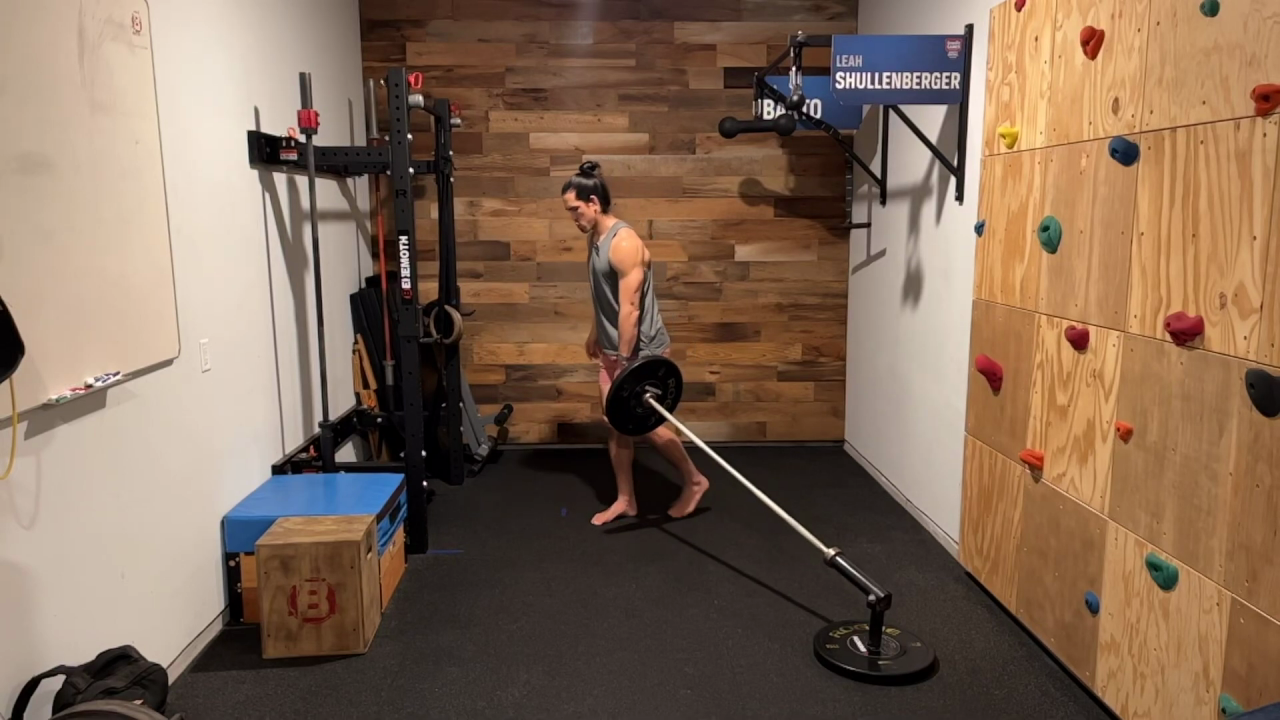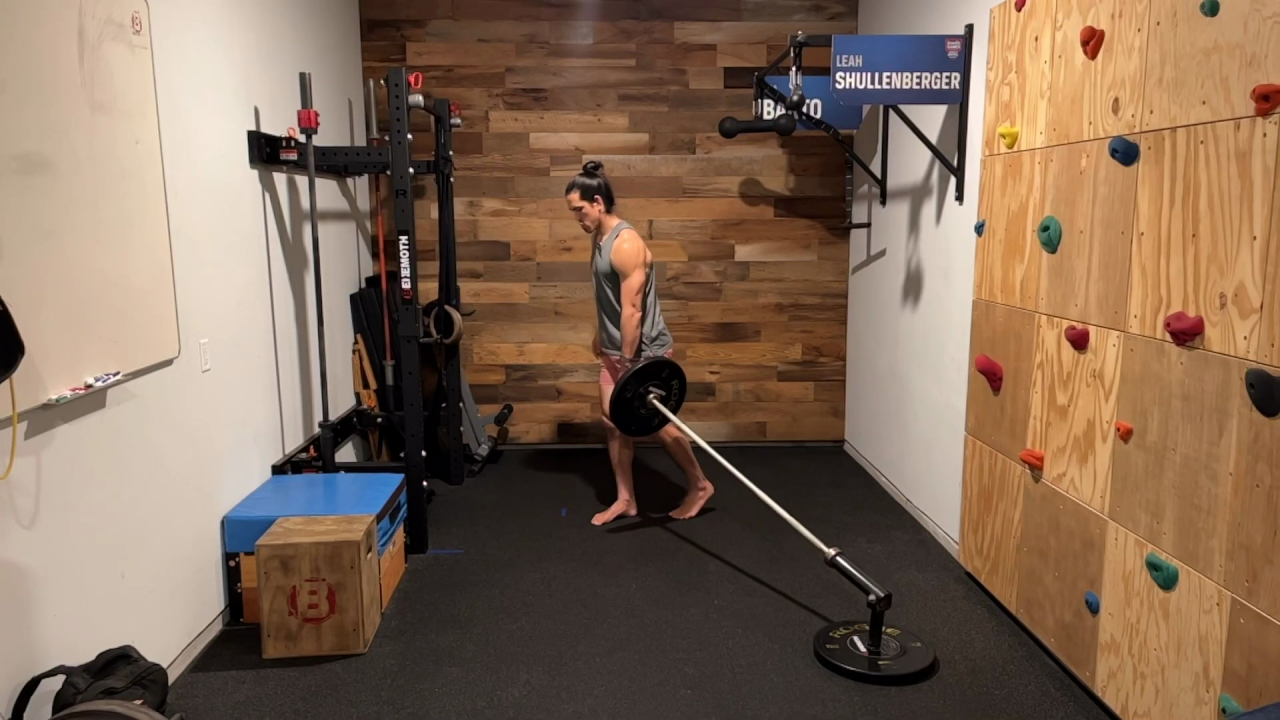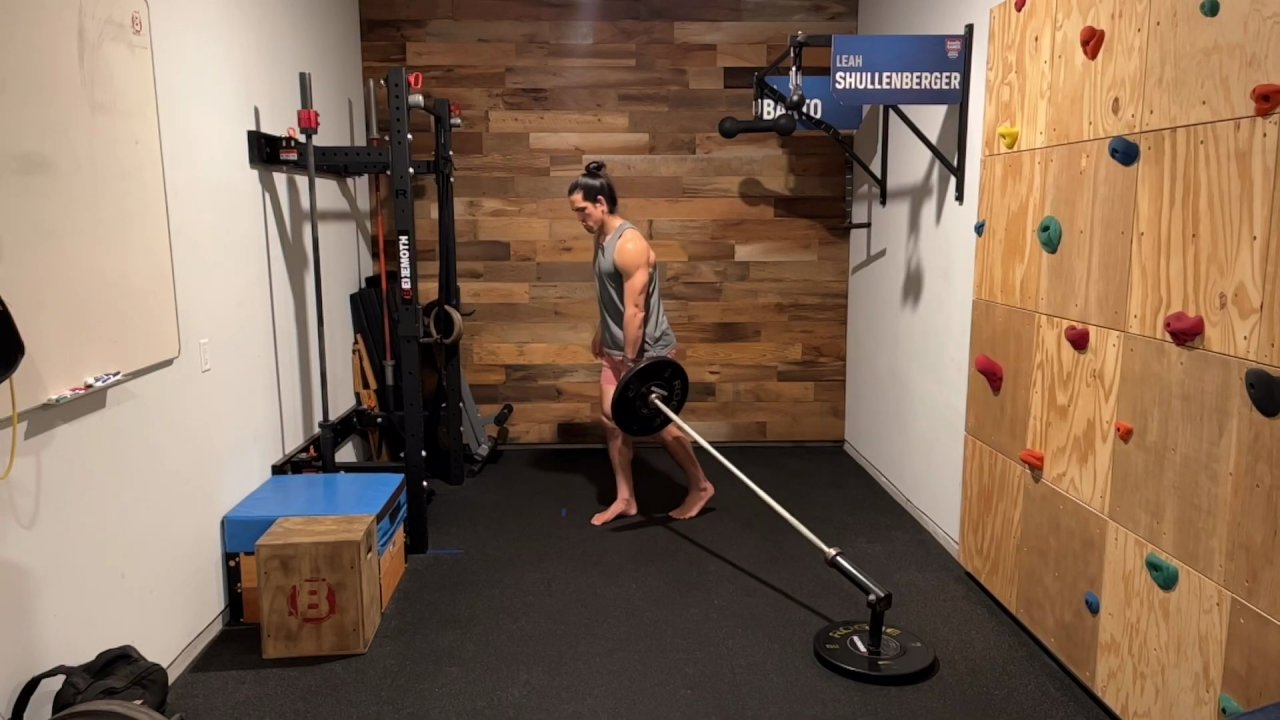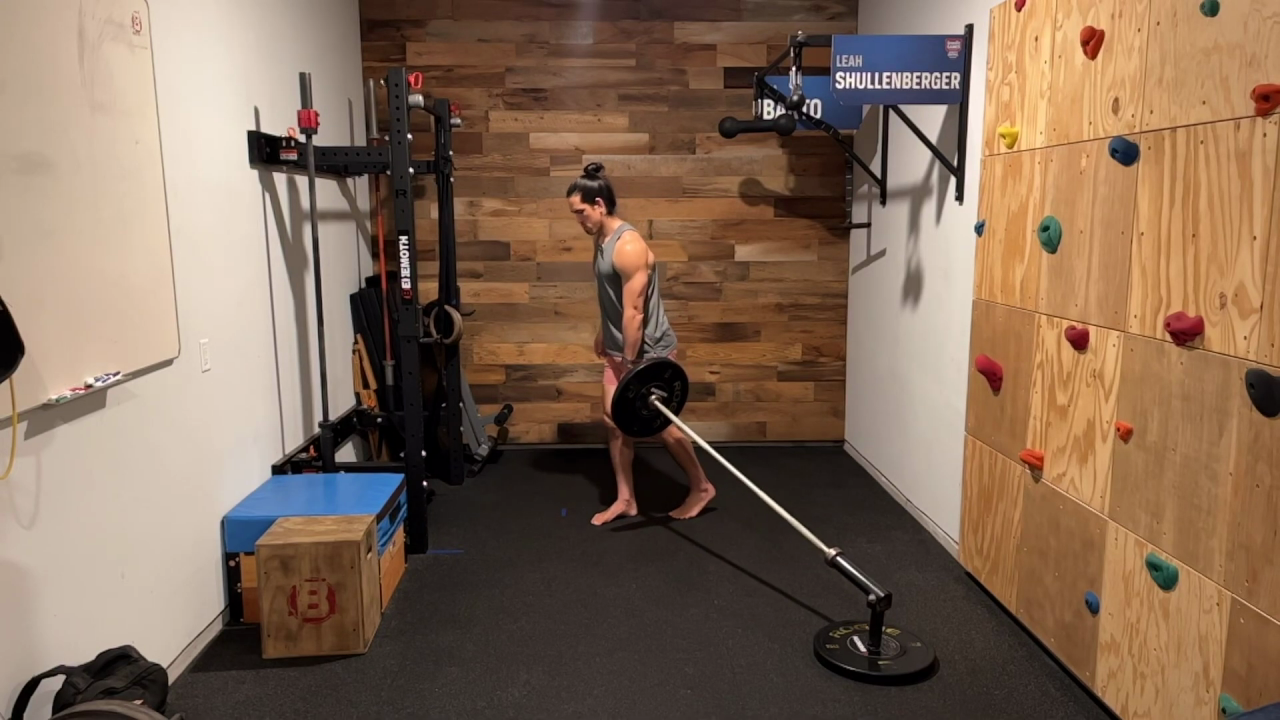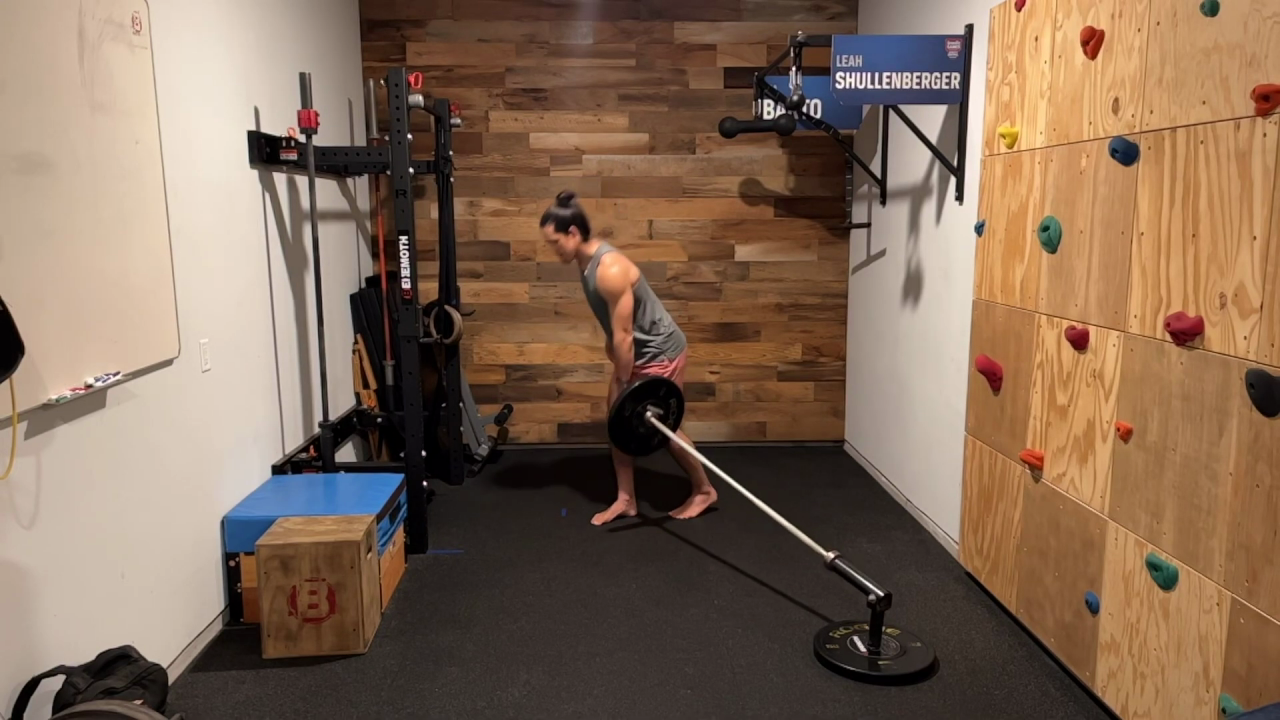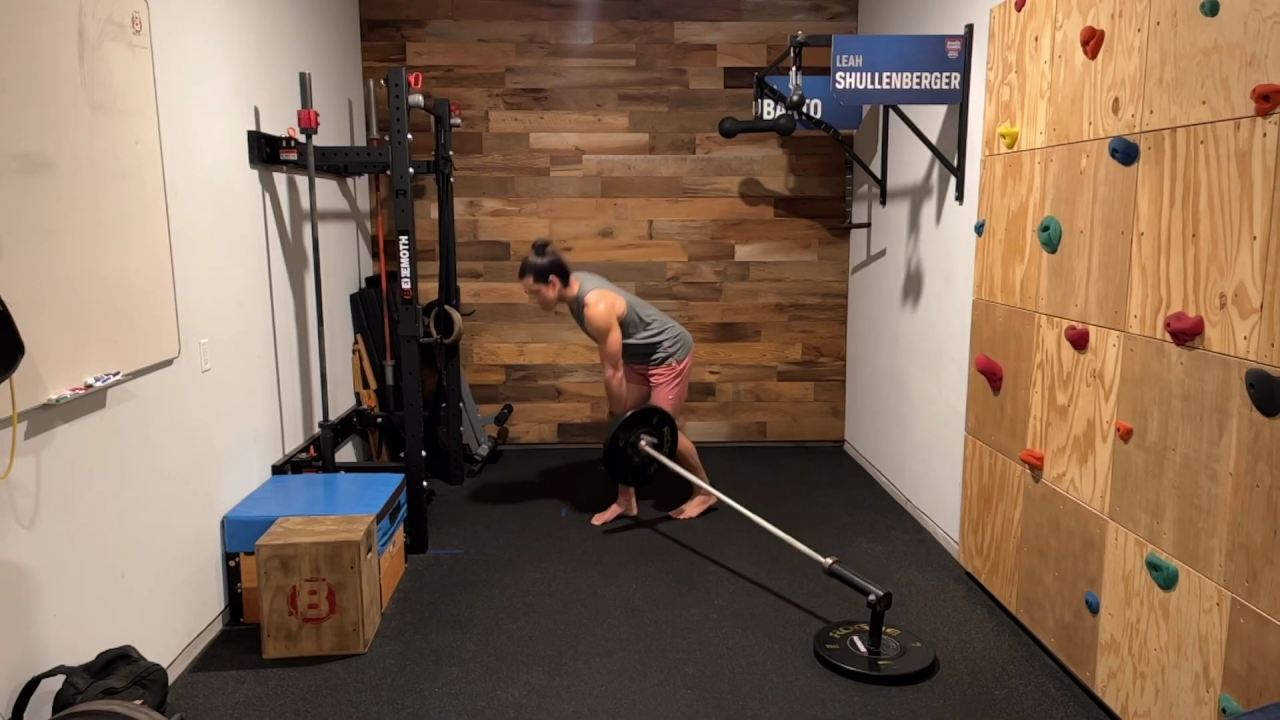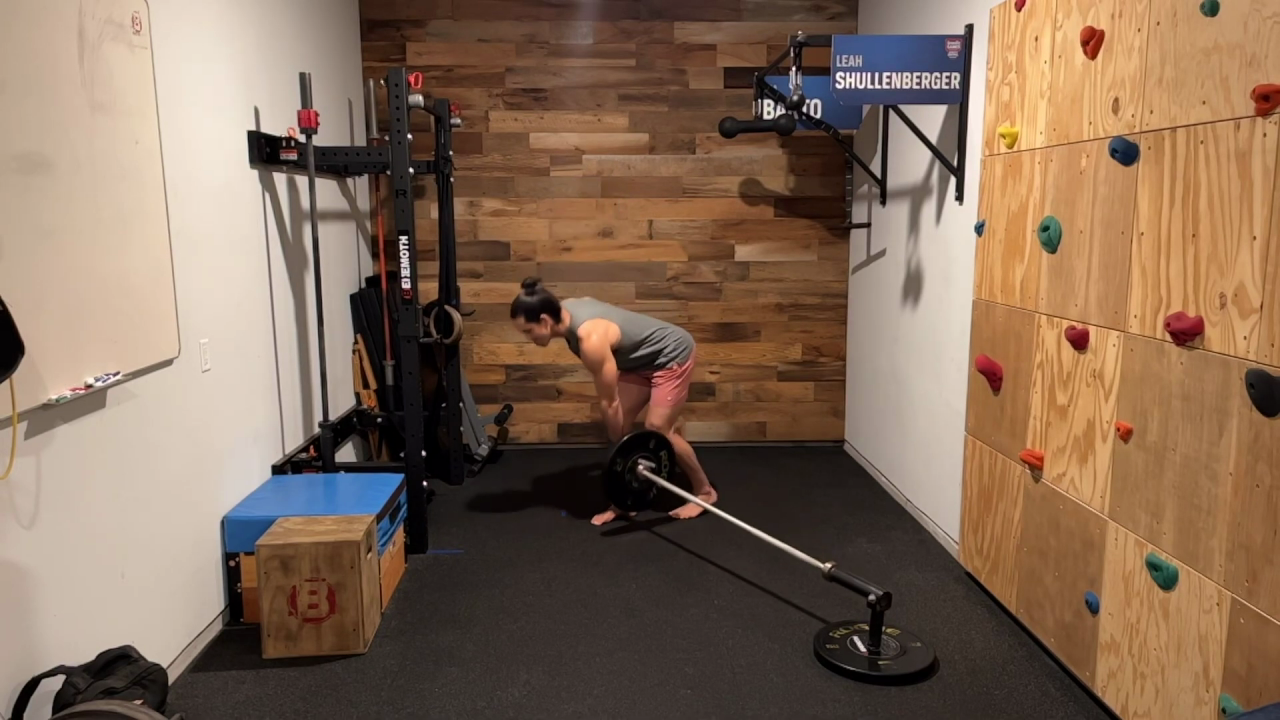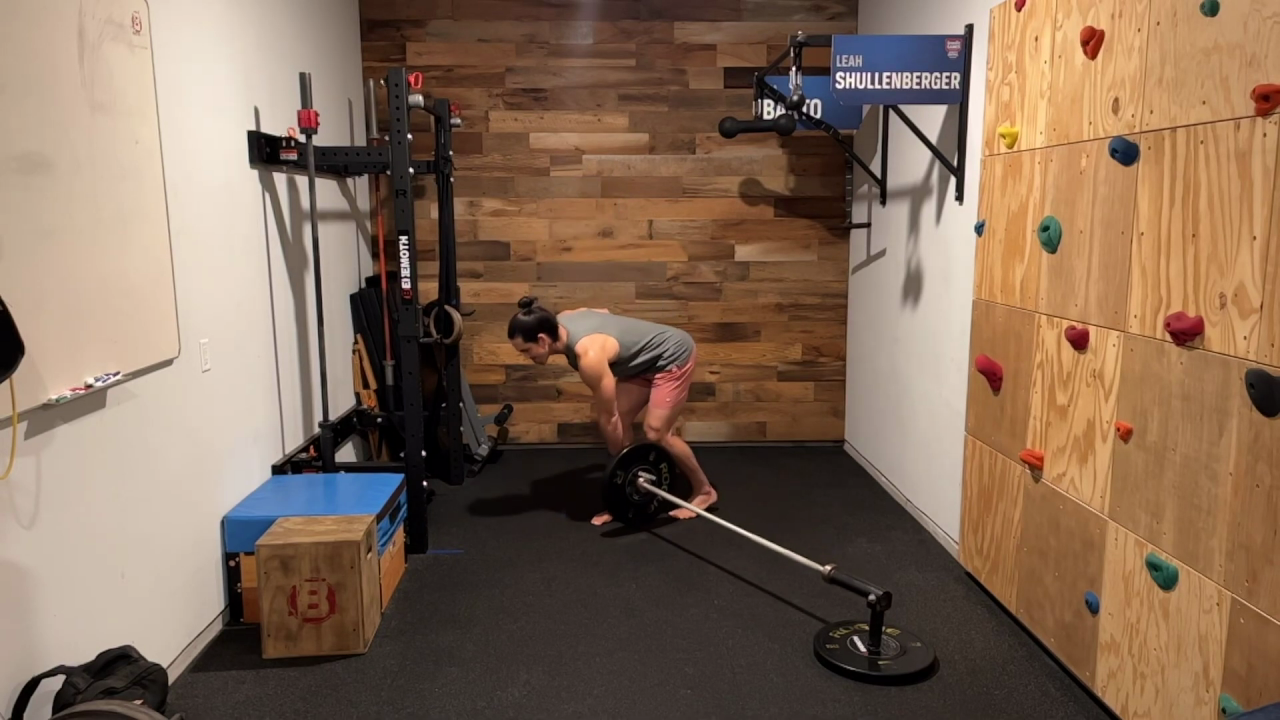
dt=0.3s
person 1, frame 1
left shoulder: (624, 243)
right shoulder: (596, 238)
left elbow: (631, 309)
left wrist: (628, 362)
right wrist: (594, 334)
left hip: (642, 350)
right hip: (613, 350)
right knee: (616, 424)
left ankle: (694, 480)
right ankle: (625, 499)
person 1, frame 2
left shoulder: (626, 244)
right shoulder: (599, 238)
left elbow: (632, 310)
left wrist: (630, 363)
right wrist: (600, 335)
left hip: (643, 351)
right hip: (614, 350)
left knee: (657, 424)
right knee: (613, 423)
left ankle: (700, 485)
right ankle: (625, 499)
person 1, frame 3
left shoulder: (630, 244)
right shoulder: (602, 238)
left elbow: (635, 310)
left wrist: (632, 365)
right wrist: (599, 334)
left hip: (646, 352)
right hip: (616, 350)
left knee: (660, 424)
right knee: (613, 422)
left ankle: (700, 486)
right ankle: (625, 499)
person 1, frame 4
left shoulder: (628, 246)
right shoulder: (601, 239)
left elbow: (634, 312)
left wrist: (632, 366)
right wrist: (603, 334)
left hip: (649, 352)
right hip: (620, 349)
right knee: (615, 422)
left ankle: (702, 487)
right ankle: (626, 499)
person 1, frame 5
left shoulder: (611, 269)
right shoulder: (586, 260)
left elbow: (624, 333)
left wrist: (625, 385)
left hip: (659, 352)
right hip: (633, 353)
left ankle: (704, 490)
right ankle: (625, 500)
person 1, frame 6
left shoulder: (596, 308)
right shoulder: (576, 284)
left elbow: (613, 372)
left wrist: (620, 418)
left hip: (669, 352)
right hip: (640, 354)
left ankle: (705, 492)
right ankle: (626, 500)
person 1, frame 7
left shoulder: (591, 340)
right shoulder: (567, 308)
left elbow: (609, 401)
left wrist: (617, 444)
left hip: (672, 355)
right hip: (644, 357)
left knee: (657, 431)
right knee: (619, 423)
left ankle: (704, 491)
person 1, frame 8
left shoulder: (589, 356)
right shoulder: (562, 320)
left elbow: (608, 418)
left hip: (673, 356)
right hip: (646, 358)
left knee: (656, 432)
right knee: (621, 419)
left ankle: (704, 491)
